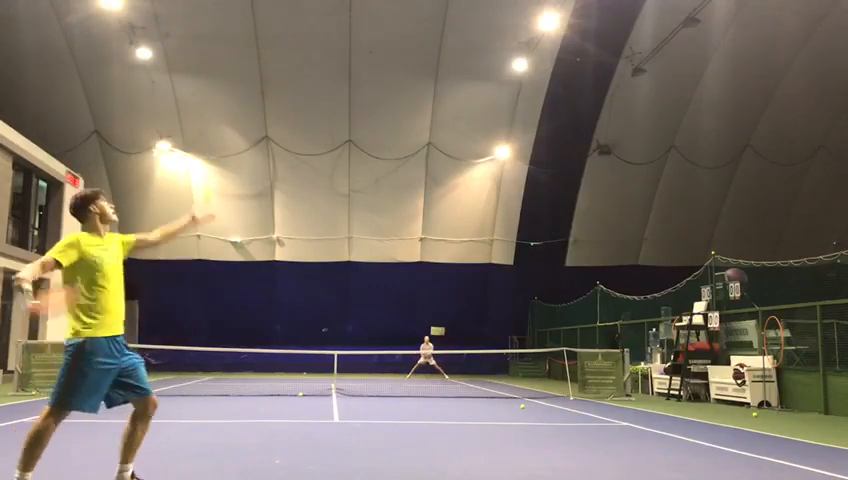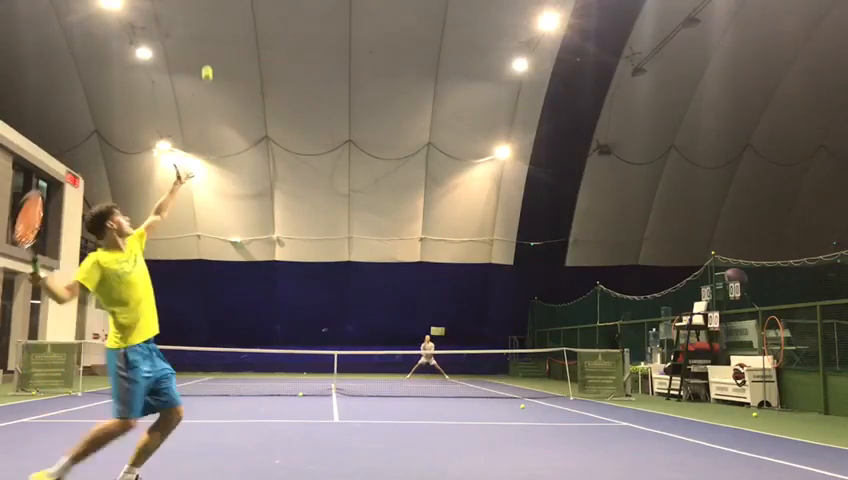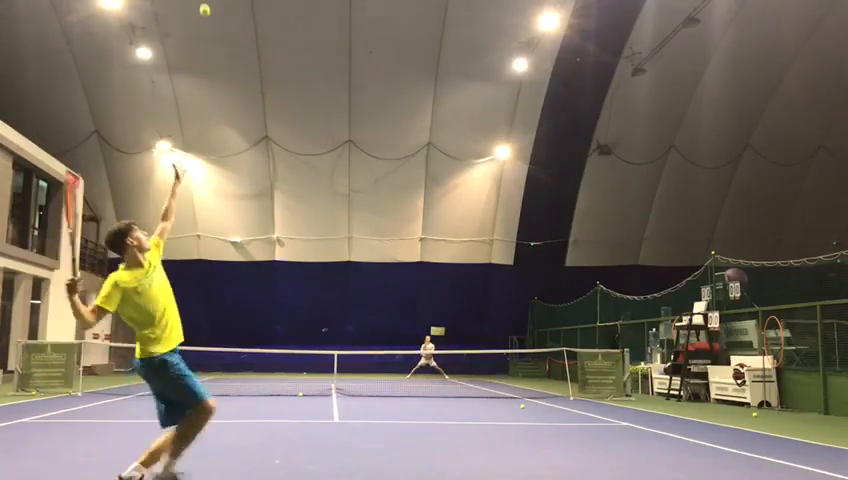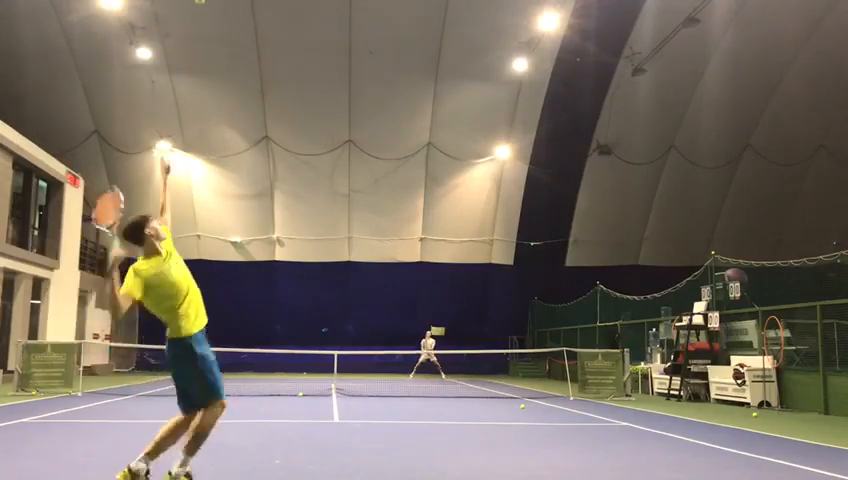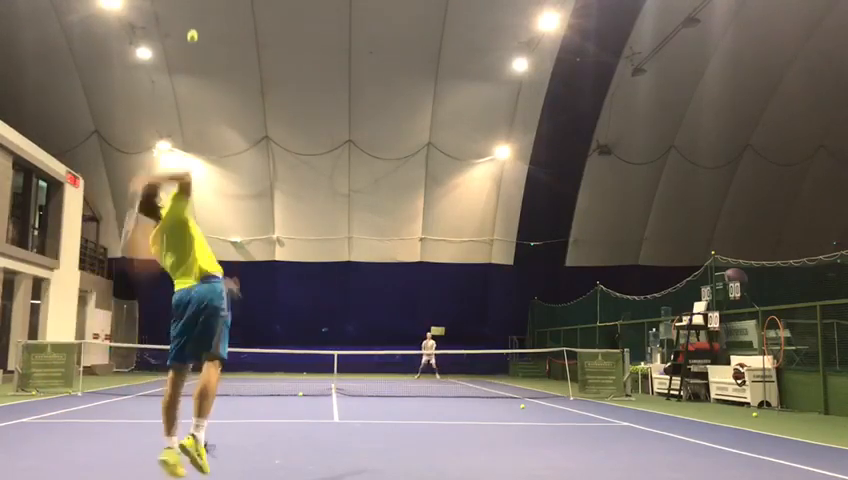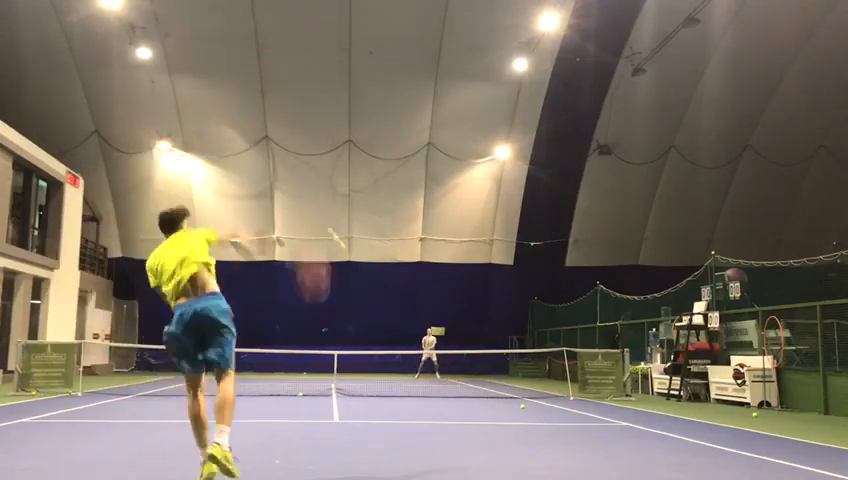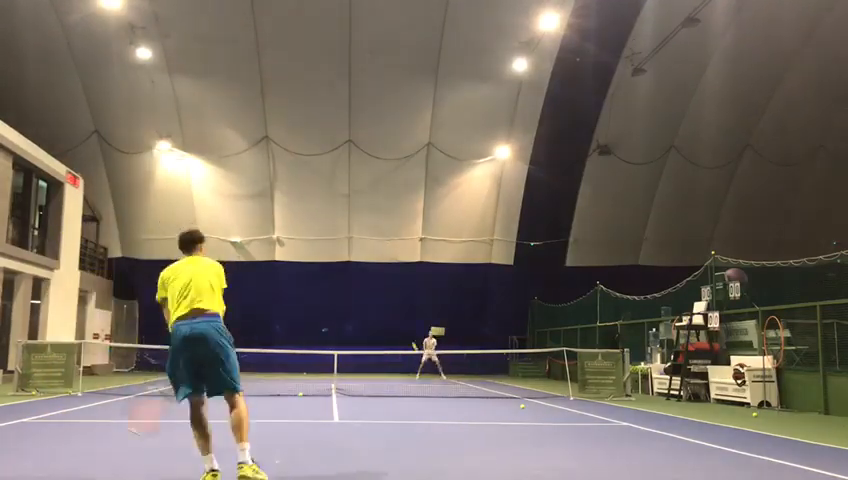
dt=0.2s
person 1, frame 1
left shoulder: (116, 242)
right shoulder: (77, 242)
left elbow: (155, 237)
right elbow: (40, 267)
left wrist: (190, 221)
right wrist: (25, 276)
left hip: (117, 341)
right hip: (88, 342)
left knee: (147, 403)
right knee: (56, 412)
person 1, frame 2
left shoulder: (132, 245)
right shoulder: (98, 261)
left elbow: (158, 215)
right elbow: (65, 295)
left wrist: (176, 185)
right wrist: (41, 280)
left hip: (150, 347)
right hip: (128, 352)
left knee: (175, 414)
right knee: (124, 422)
person 1, frame 3
left shoulder: (151, 259)
right shoulder: (118, 282)
left elbow: (166, 221)
right elbow: (88, 321)
left wrist: (176, 185)
right wrist: (73, 296)
left hip: (168, 355)
right hip: (157, 358)
left knee: (183, 425)
right knee: (205, 407)
person 1, frame 4
left shoulder: (165, 250)
right shoulder: (139, 272)
left elbow: (164, 213)
right elbow: (118, 312)
left wrist: (164, 179)
right wrist: (113, 274)
left hip: (190, 339)
right hip: (187, 342)
left knee: (191, 414)
right knee: (215, 406)
person 1, frame 5
left shoulder: (155, 240)
right shoulder: (173, 214)
right elbow: (184, 180)
left wrist: (220, 281)
left hip: (184, 296)
right hip: (208, 292)
left knee: (177, 374)
right knee: (212, 364)
left ankle: (170, 447)
right ankle: (196, 438)
person 1, frame 6
left shoulder: (153, 260)
right shoulder: (196, 237)
left elbow: (162, 295)
left hip: (182, 313)
right hip: (210, 306)
left knee: (194, 387)
right knee: (224, 376)
right ankle: (220, 445)
person 1, frame 7
left shoulder: (167, 274)
right shoulder: (213, 266)
left elbow: (167, 313)
left hip: (181, 331)
right hip: (210, 326)
left knee: (196, 404)
right knee: (234, 398)
